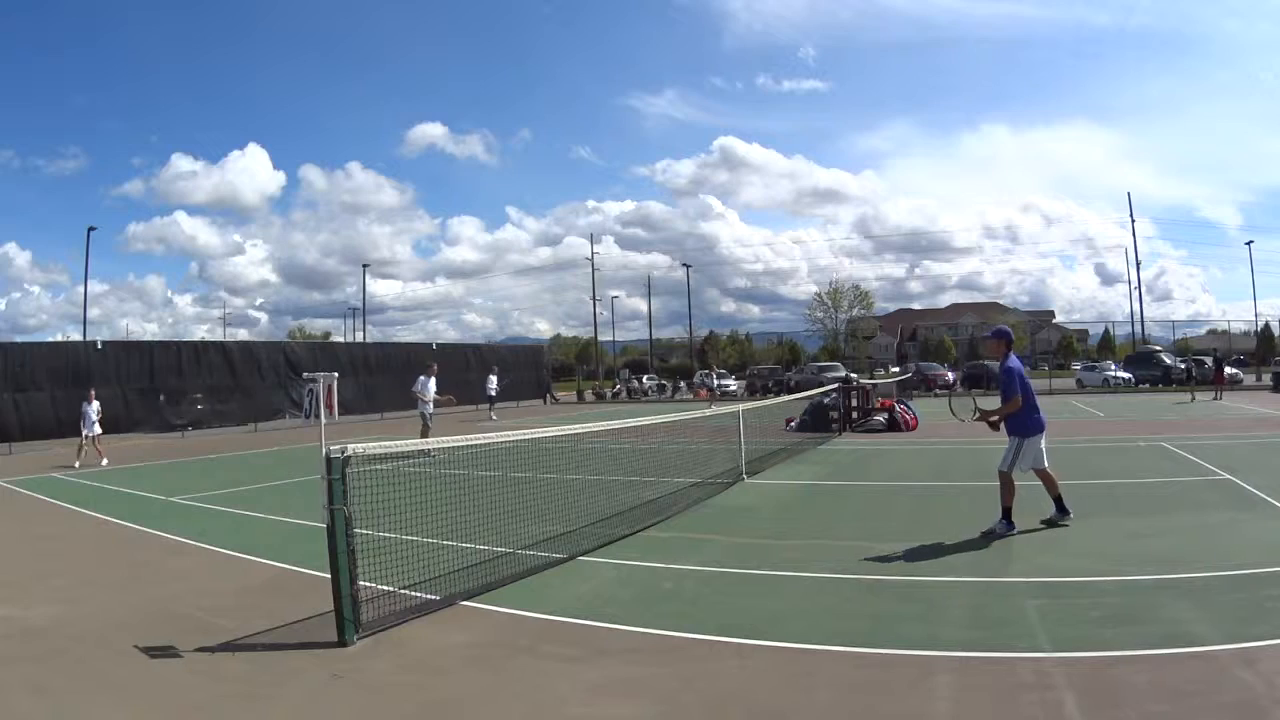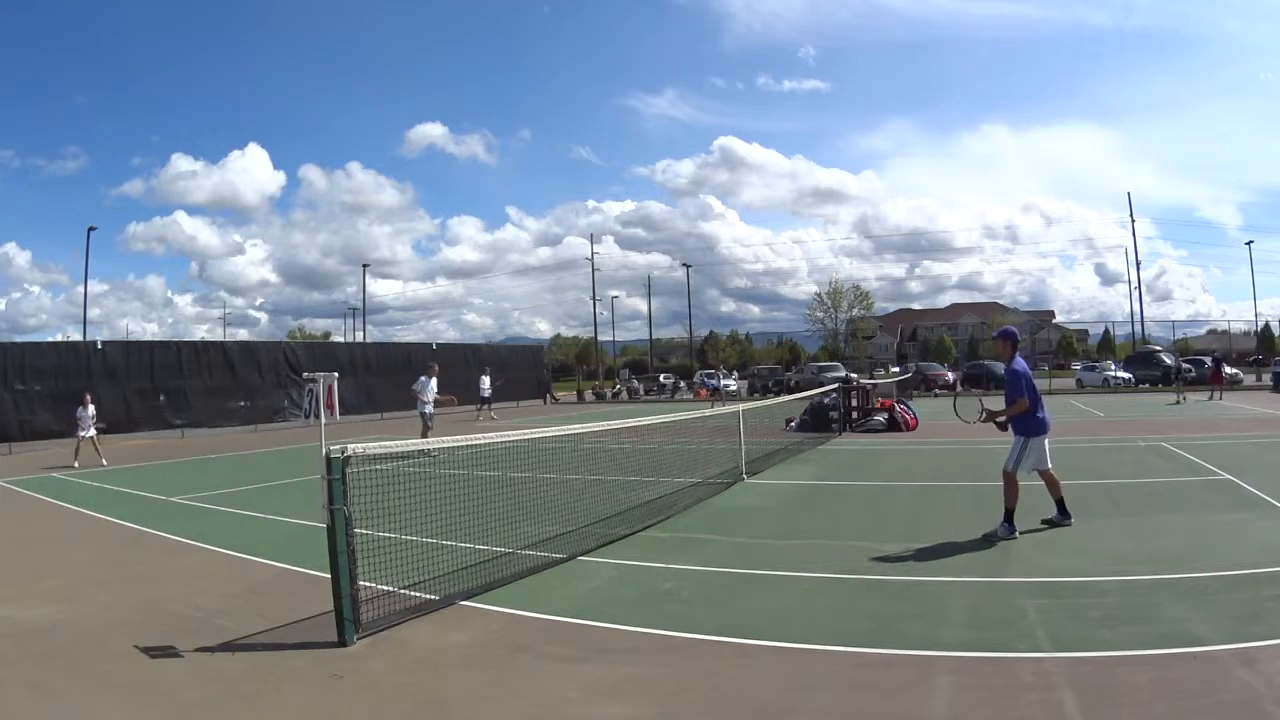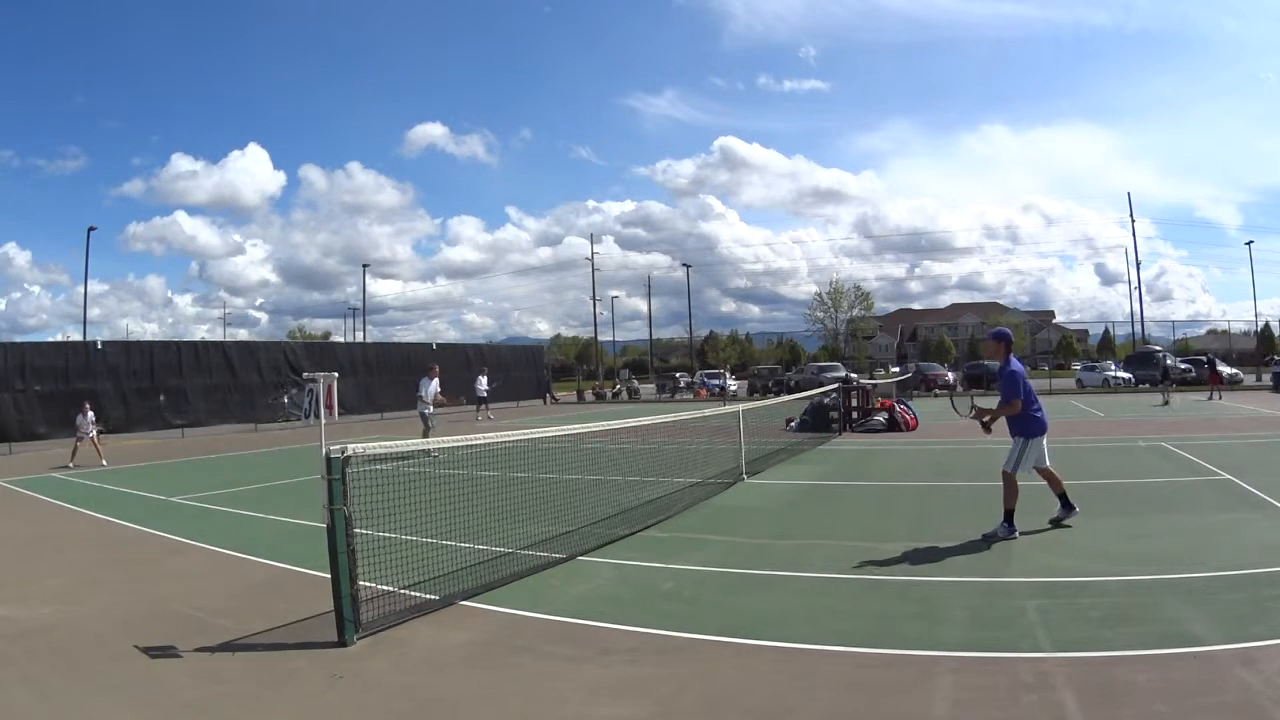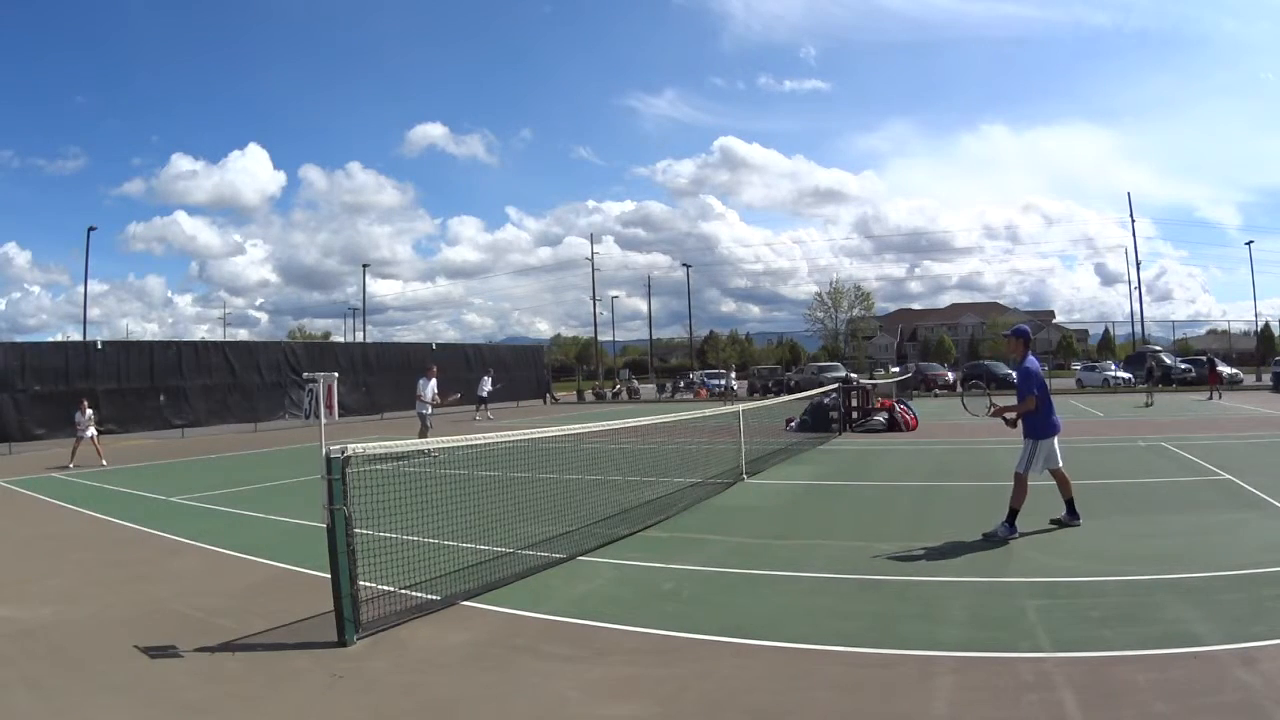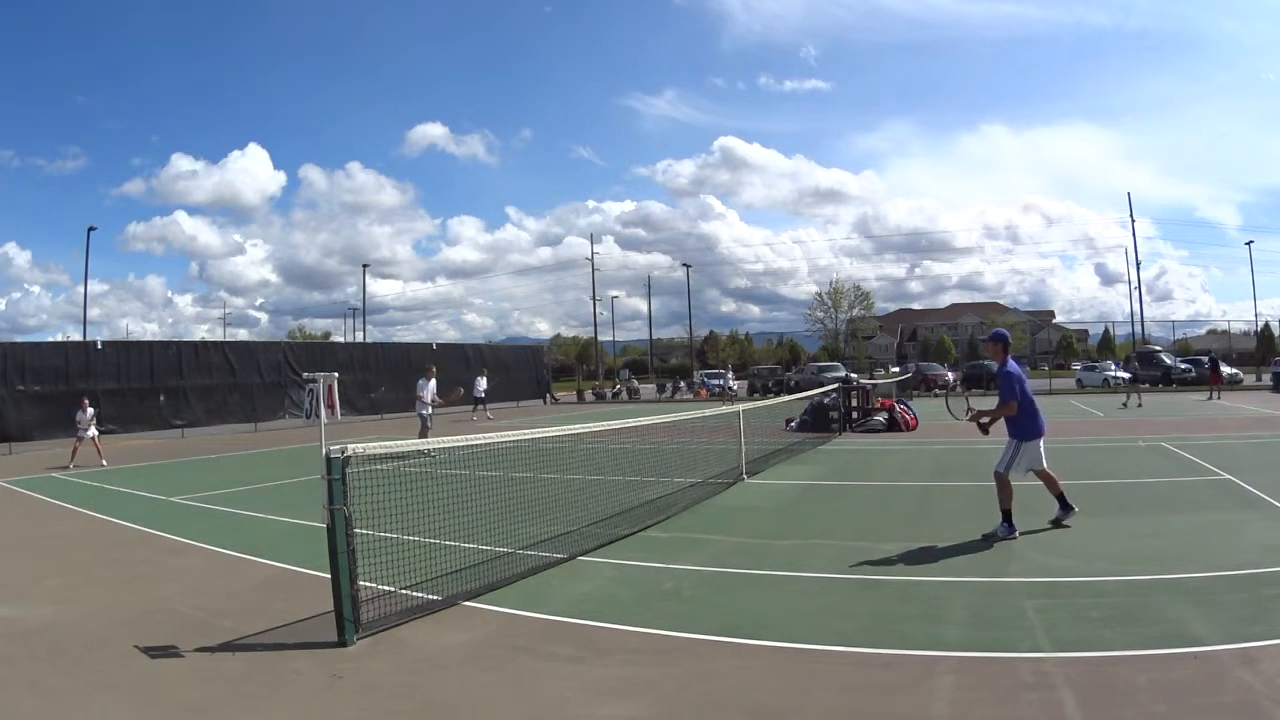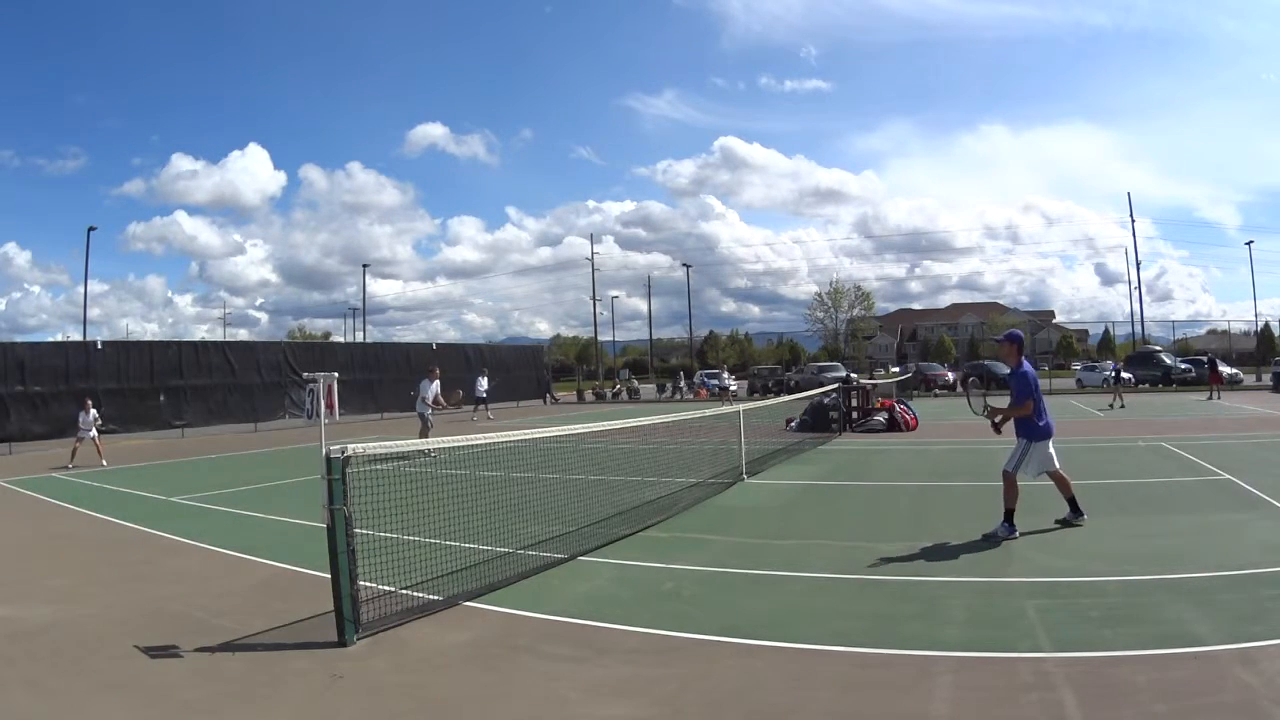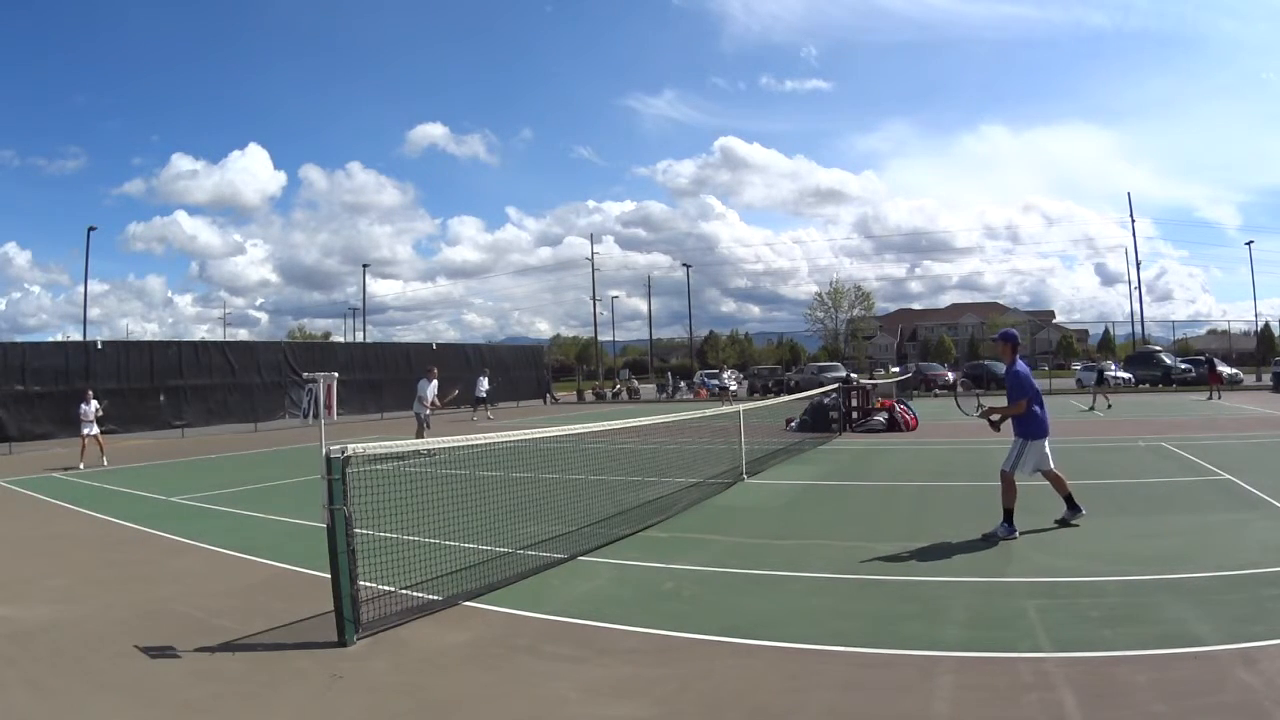
dt=0.5s
person 1, frame 1
left shoulder: (1009, 368)
right shoulder: (1010, 365)
left elbow: (1016, 402)
left wrist: (991, 414)
right wrist: (999, 419)
left hip: (1024, 430)
right hip: (1033, 426)
left knee: (1004, 472)
right knee: (1041, 470)
left ankle: (1006, 522)
right ankle: (1062, 511)
person 1, frame 2
left shoulder: (1015, 370)
right shoulder: (1016, 365)
left elbow: (1022, 404)
left wrist: (997, 415)
right wrist: (1005, 419)
left hip: (1029, 430)
right hip: (1037, 426)
left knee: (1009, 473)
right knee: (1044, 470)
left ankle: (1008, 525)
right ankle: (1063, 513)
person 1, frame 3
left shoulder: (1012, 371)
right shoulder: (1004, 369)
left elbow: (1015, 407)
right elbow: (1005, 401)
left wrist: (986, 412)
right wrist: (990, 420)
left hip: (1028, 430)
right hip: (1034, 426)
left knee: (1008, 474)
right knee: (1043, 469)
left ankle: (1008, 526)
right ankle: (1067, 507)
person 1, frame 4
left shoulder: (1027, 368)
right shoulder: (1027, 364)
left elbow: (1030, 403)
left wrist: (1004, 410)
right wrist: (1015, 417)
left hip: (1038, 431)
right hip: (1046, 427)
left knee: (1020, 475)
right knee: (1056, 470)
left ankle: (1009, 526)
right ankle: (1071, 514)
person 1, frame 5
left shoulder: (1008, 373)
right shoulder: (1005, 370)
left elbow: (1011, 409)
right elbow: (1004, 404)
left wrist: (983, 414)
right wrist: (988, 423)
left hip: (1024, 433)
right hip: (1032, 428)
left knee: (1001, 474)
right knee: (1040, 470)
left ankle: (1007, 526)
right ankle: (1065, 507)
person 1, frame 6
left shoulder: (1023, 373)
right shoulder: (1016, 372)
left elbow: (1027, 408)
right elbow: (1015, 404)
left wrist: (999, 412)
right wrist: (1000, 422)
left hip: (1033, 434)
right hip: (1040, 431)
left knee: (1009, 474)
right knee: (1053, 471)
left ankle: (1008, 526)
right ankle: (1076, 512)
person 1, frame 7
left shoulder: (1016, 372)
right shoulder: (1016, 369)
left elbow: (1020, 406)
left wrist: (993, 411)
right wrist: (1000, 419)
left hip: (1029, 433)
right hip: (1037, 429)
left knee: (1007, 474)
right knee: (1048, 471)
left ankle: (1008, 526)
right ankle: (1073, 508)
